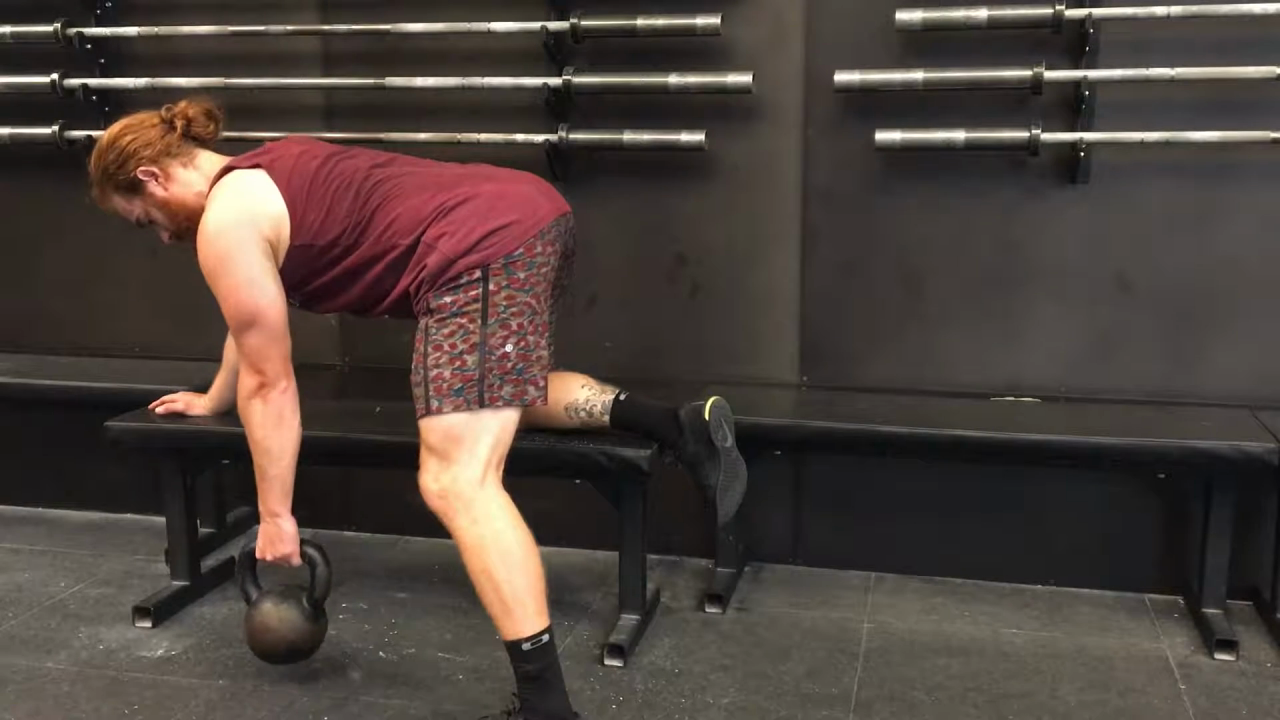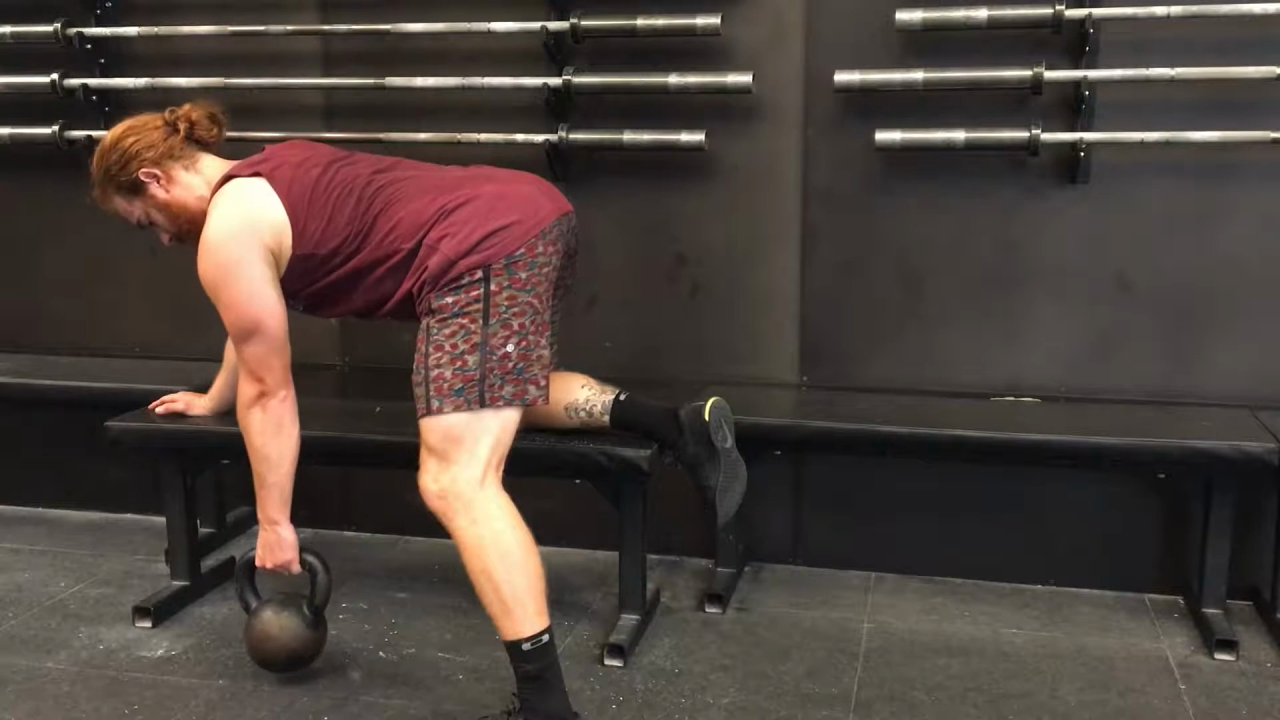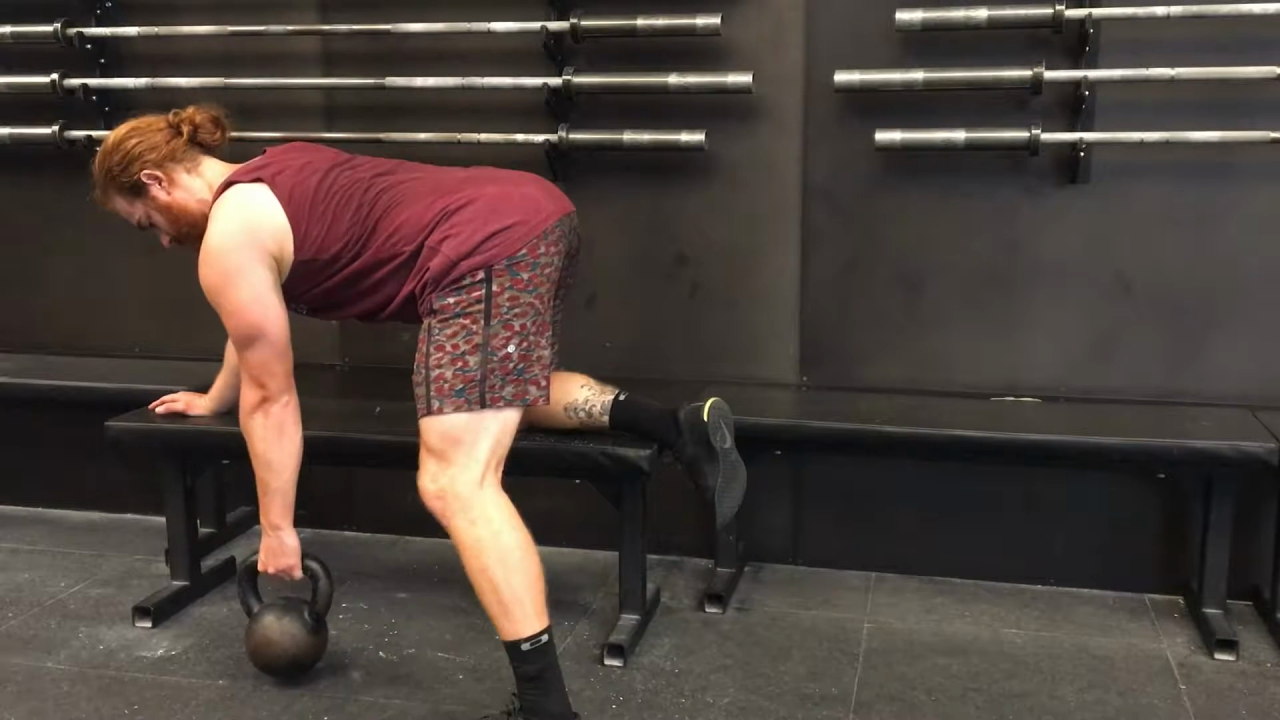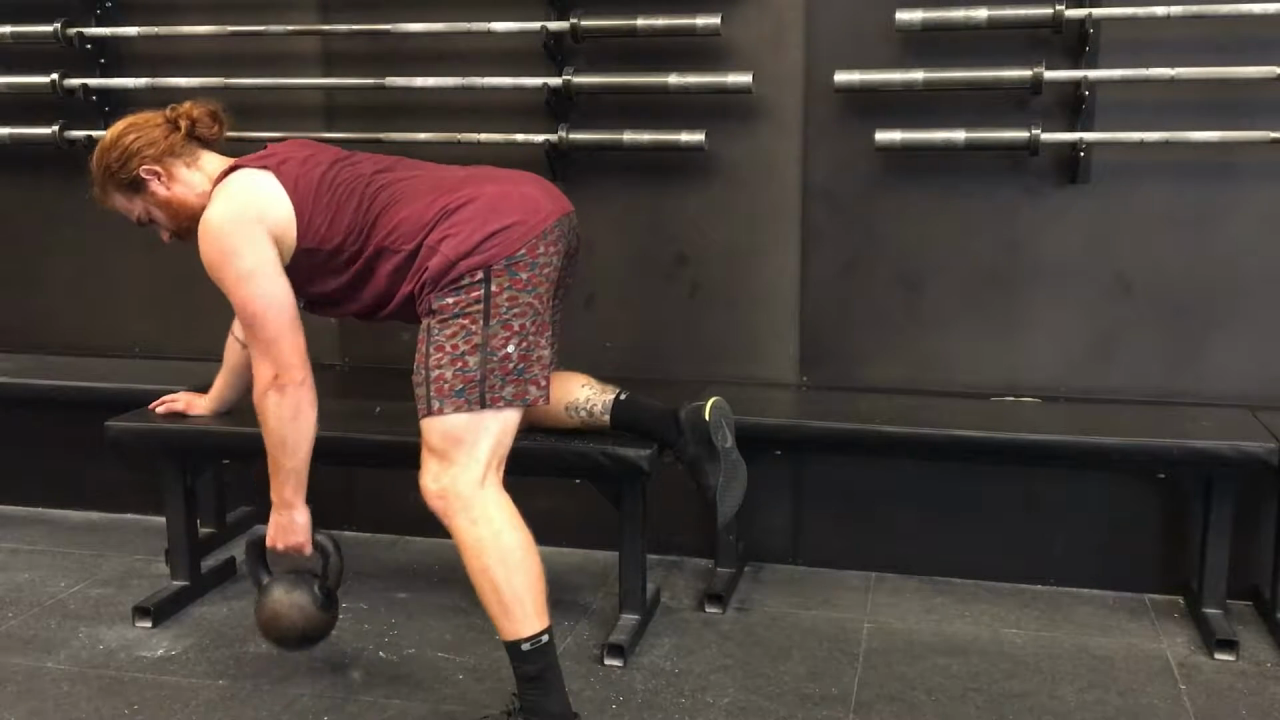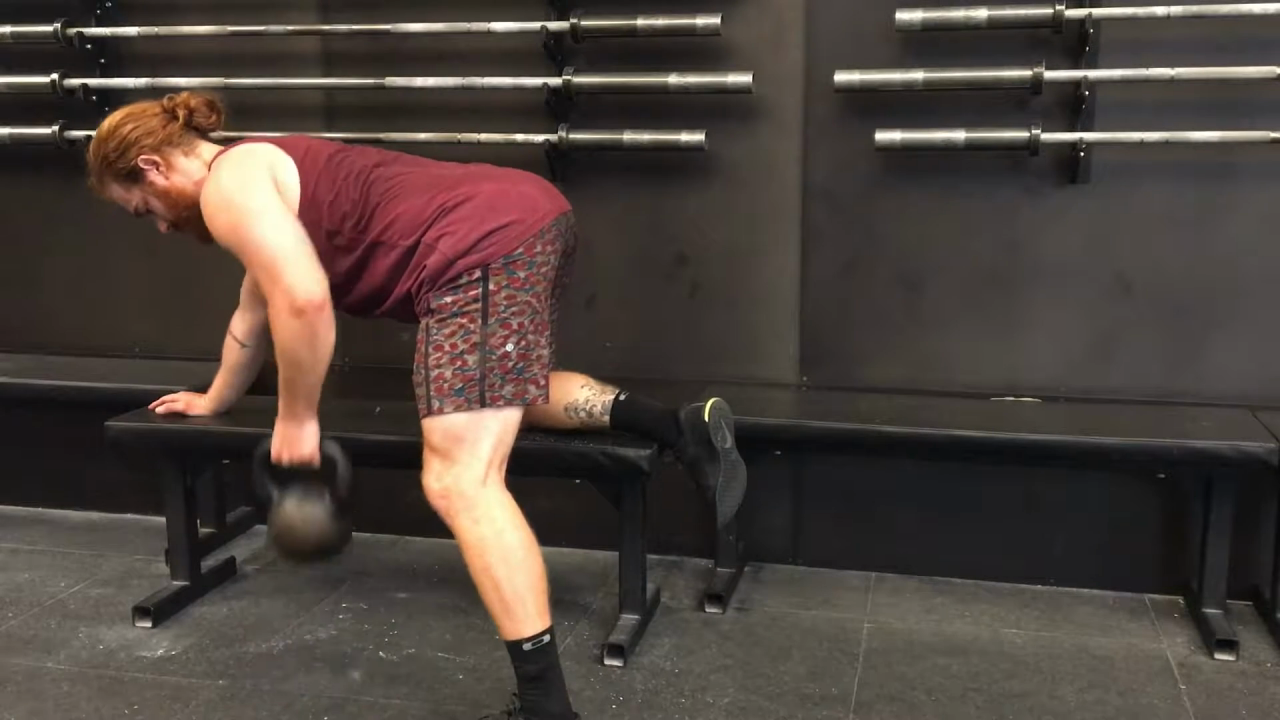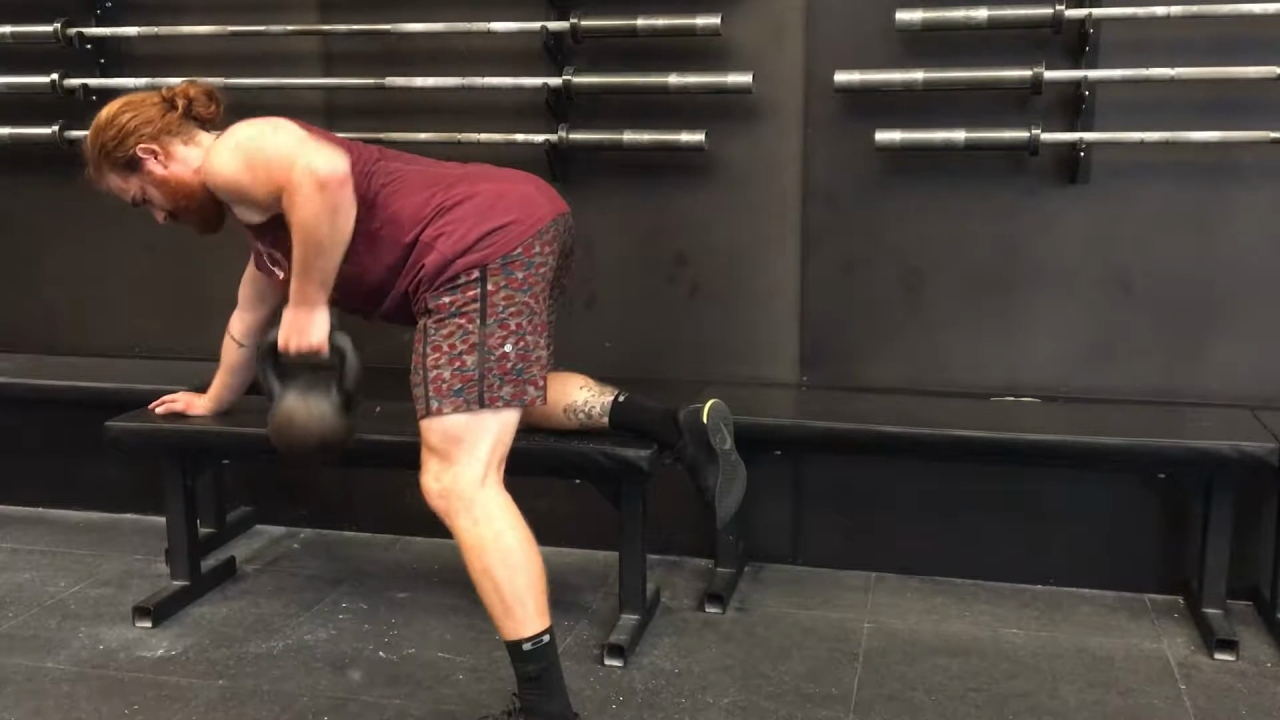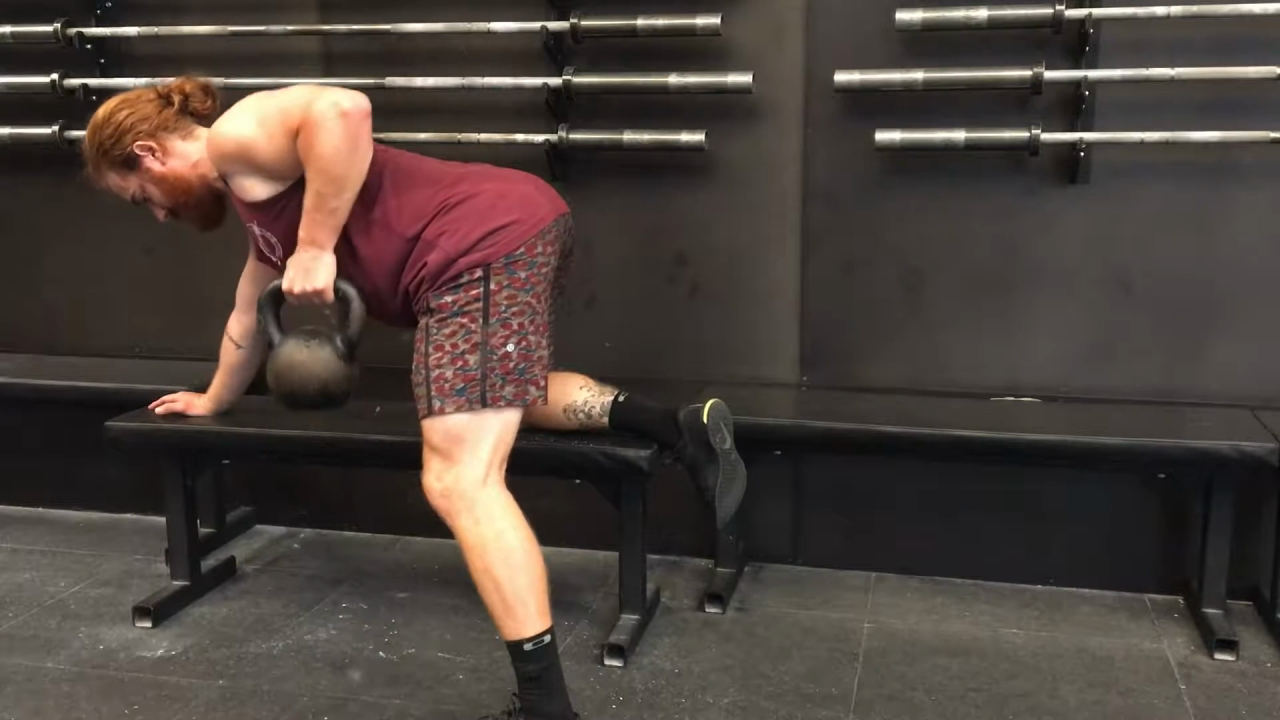
dt=0.2s
person 1, frame 1
left shoulder: (226, 223)
right shoulder: (264, 176)
left elbow: (269, 382)
right elbow: (254, 331)
left wrist: (275, 517)
right wrist: (213, 401)
left hip: (481, 248)
right hip: (529, 211)
left knee: (458, 485)
right knee: (495, 393)
right ankle: (682, 425)
person 1, frame 2
left shoulder: (229, 232)
right shoulder: (266, 177)
left elbow: (269, 391)
right elbow: (255, 338)
left wrist: (274, 525)
right wrist: (212, 401)
left hip: (484, 249)
right hip: (530, 211)
left knee: (457, 485)
right knee: (498, 392)
right ankle: (683, 425)
person 1, frame 3
left shoulder: (229, 237)
right shoulder: (269, 180)
left elbow: (271, 396)
right elbow: (258, 330)
left wrist: (277, 530)
right wrist: (212, 400)
left hip: (486, 250)
right hip: (532, 211)
left knee: (455, 485)
right knee: (499, 394)
right ankle: (681, 426)
person 1, frame 4
left shoulder: (227, 218)
right shoulder: (265, 177)
left elbow: (285, 375)
right elbow: (258, 320)
left wrist: (288, 507)
right wrist: (214, 399)
left hip: (485, 250)
right hip: (530, 212)
left knee: (457, 486)
right knee: (497, 394)
right ankle: (683, 426)
person 1, frame 5
left shoulder: (227, 185)
right shoulder: (264, 174)
left elbow: (305, 302)
right elbow: (255, 312)
left wrist: (297, 419)
right wrist: (214, 398)
left hip: (483, 246)
right hip: (527, 213)
left knee: (460, 484)
right knee: (497, 393)
right ankle: (684, 427)
person 1, frame 6
left shoulder: (234, 155)
right shoulder: (259, 186)
left elbow: (325, 176)
right elbow: (253, 313)
left wrist: (310, 306)
right wrist: (214, 399)
left hip: (481, 246)
right hip: (523, 216)
left knee: (459, 485)
right knee: (497, 393)
right ankle: (681, 428)
person 1, frame 7
left shoulder: (237, 138)
right shoulder: (258, 193)
left elbow: (343, 110)
right elbow: (250, 311)
left wrist: (315, 246)
right wrist: (214, 398)
left hip: (483, 244)
right hip: (521, 218)
left knee: (460, 484)
right knee: (498, 393)
right ankle: (681, 428)
